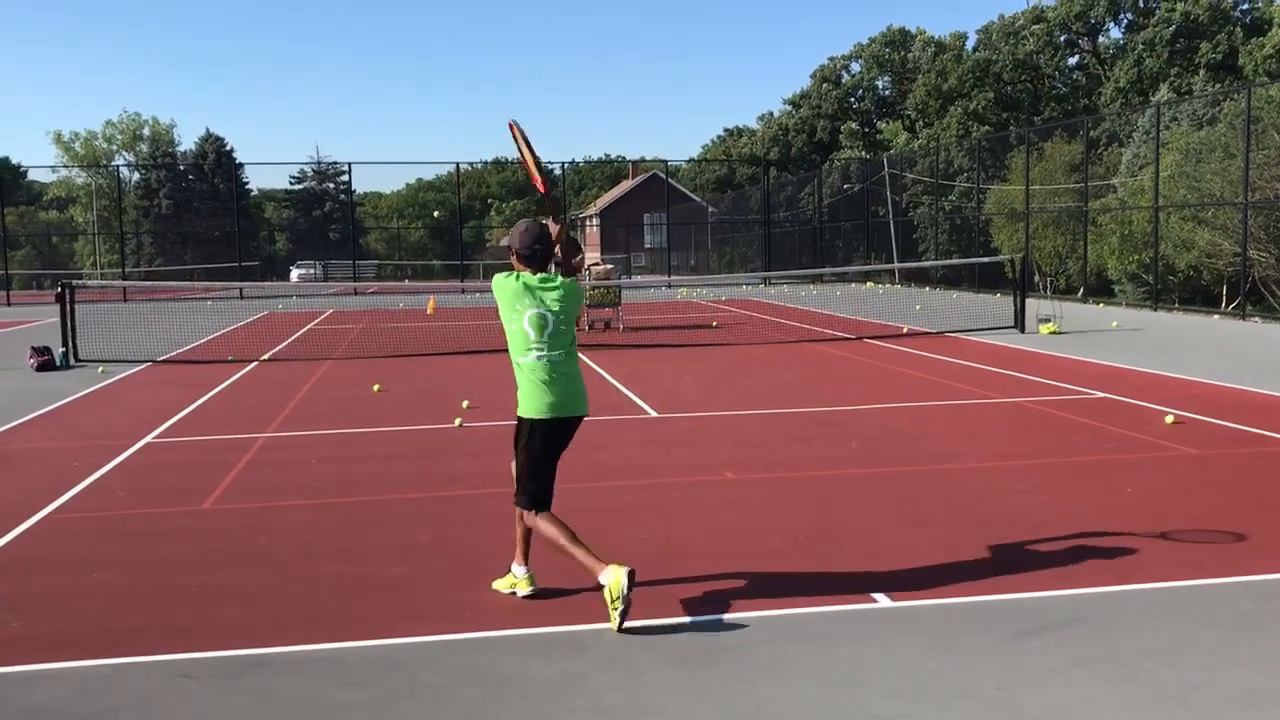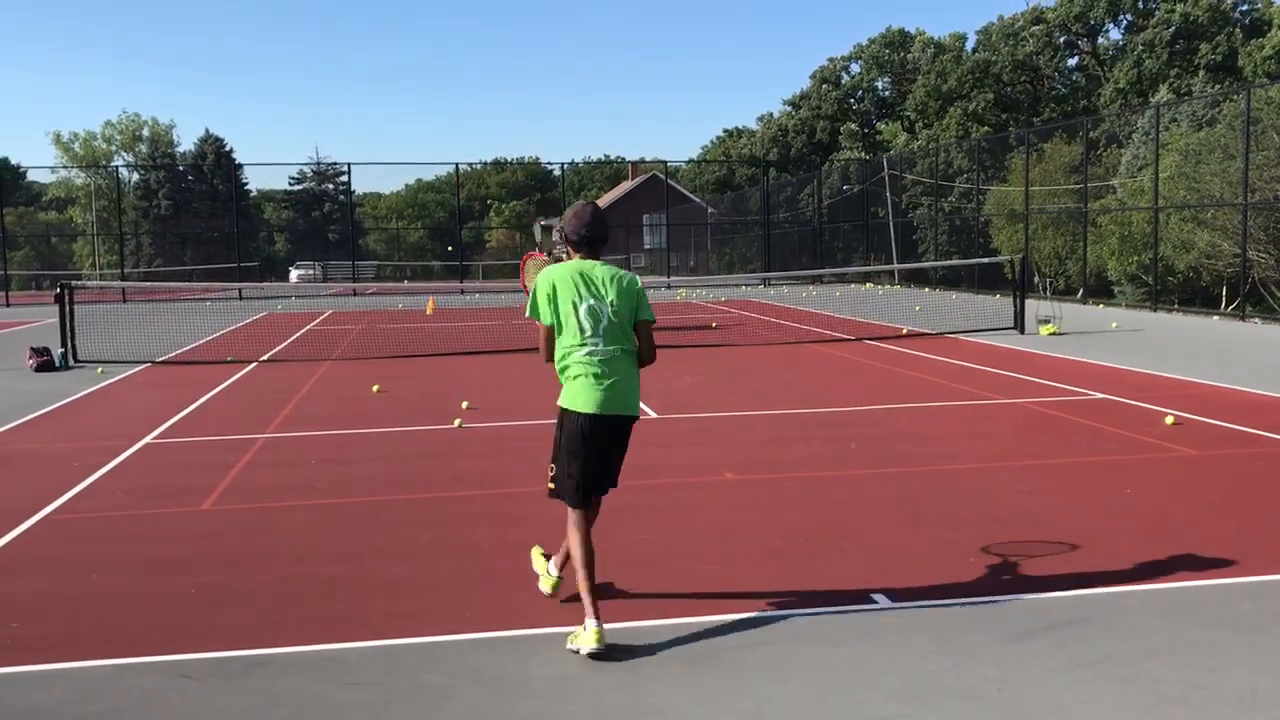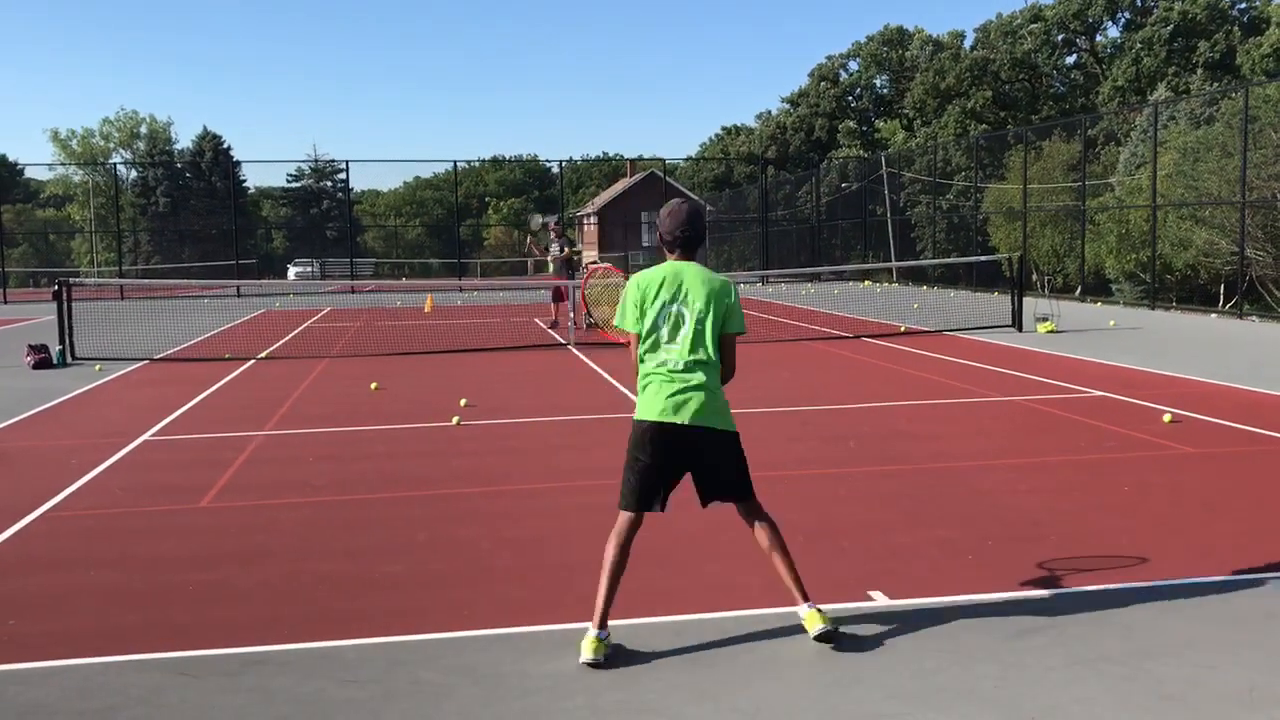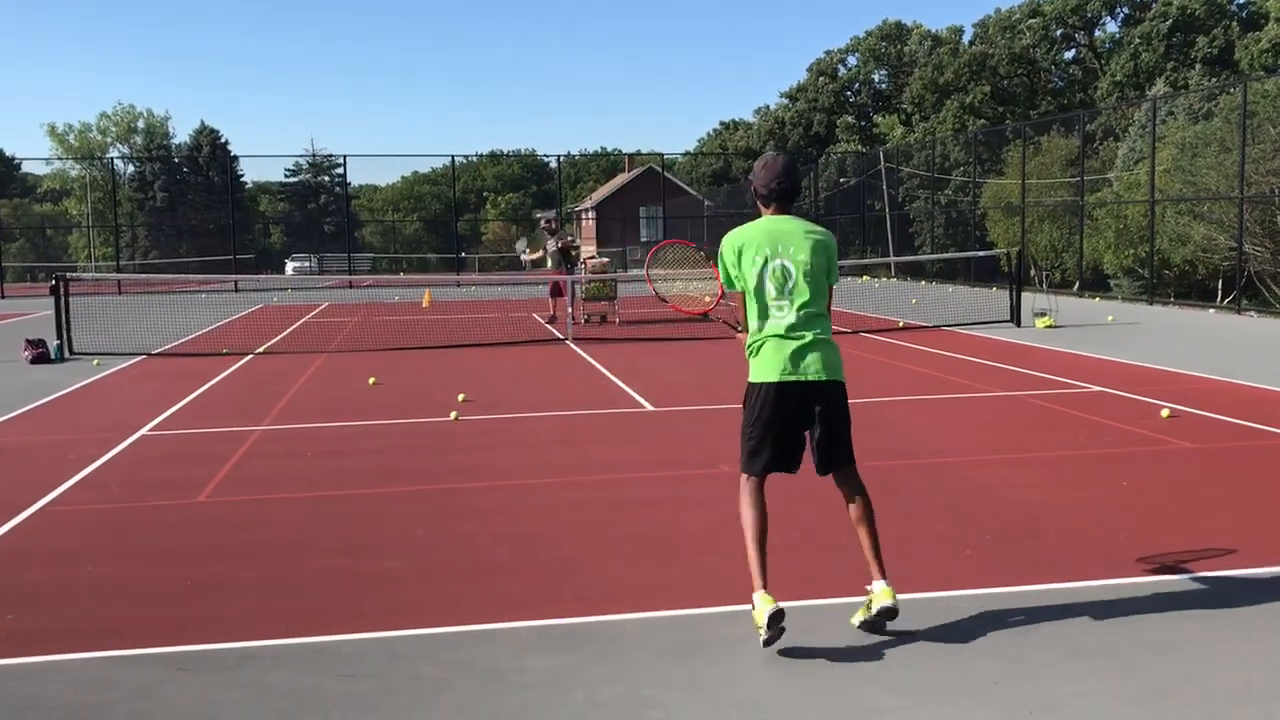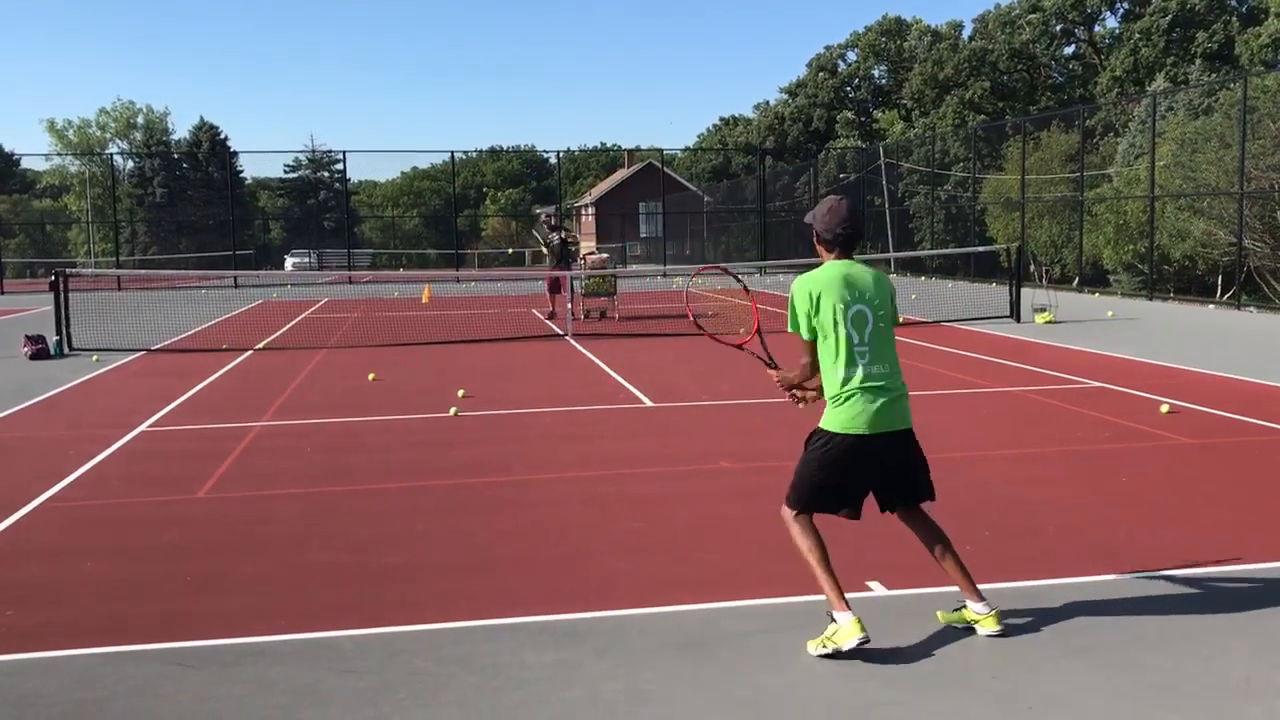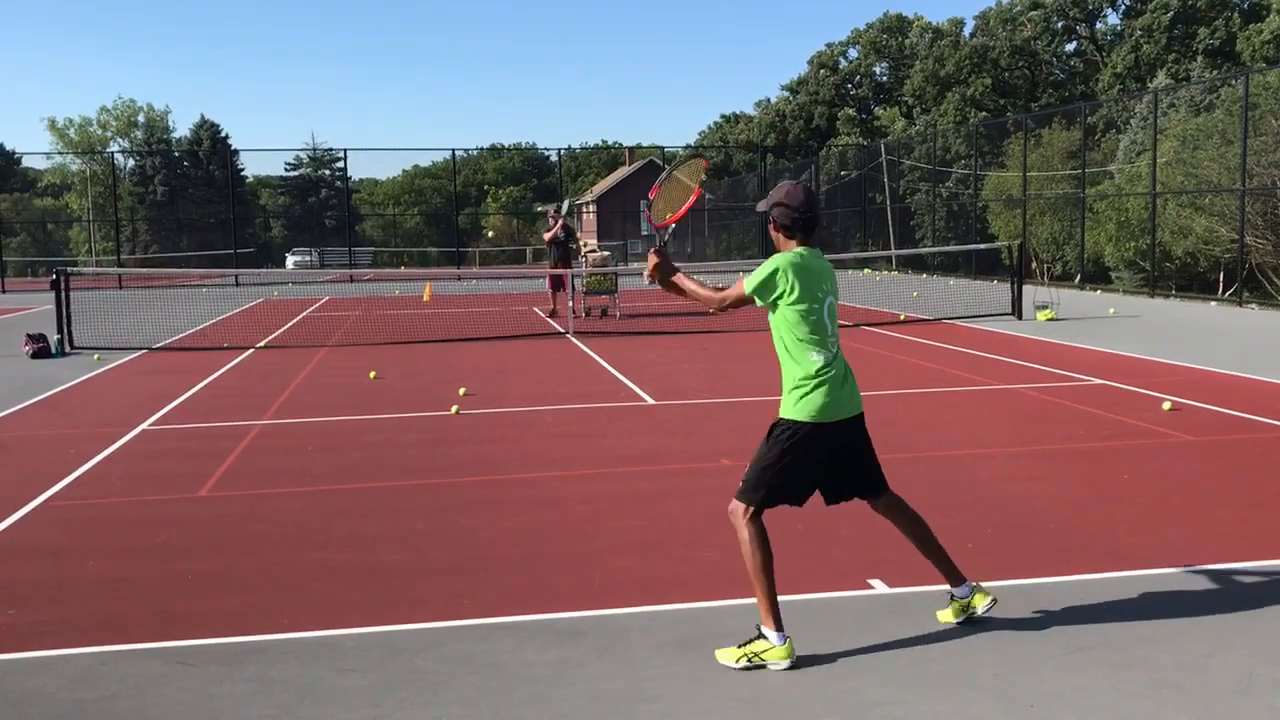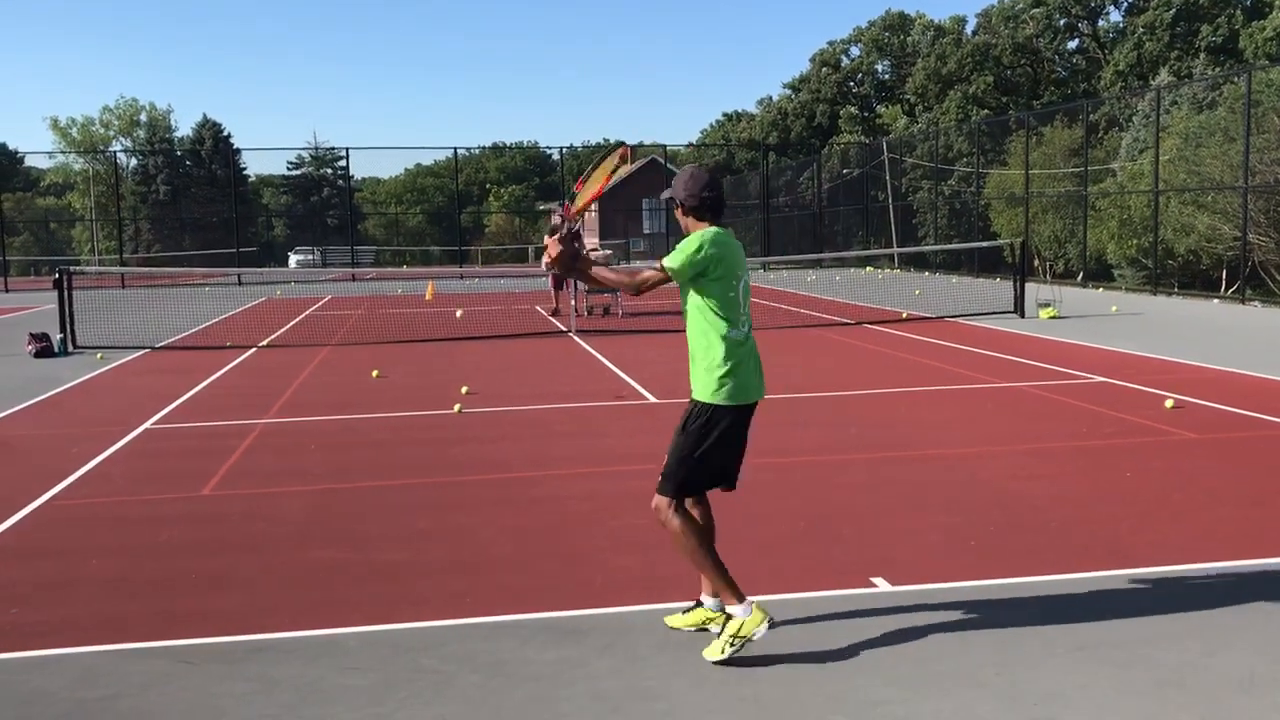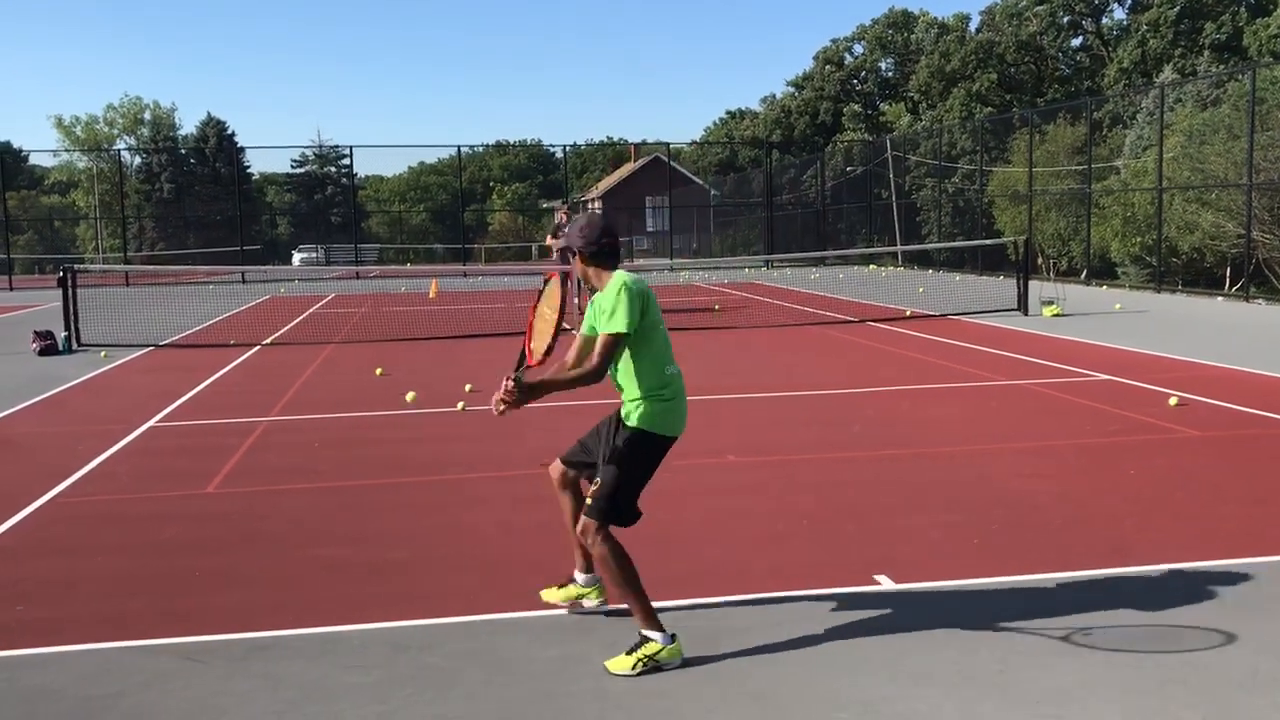
dt=0.3s
person 1, frame 1
left shoulder: (504, 285)
right shoulder: (570, 287)
left wrist: (549, 238)
right wrist: (558, 243)
left hip: (540, 407)
right hip: (573, 403)
left knee: (533, 511)
right knee: (521, 470)
left ankle: (610, 574)
right ankle: (520, 571)
person 1, frame 2
left shoulder: (551, 278)
right shoulder: (629, 282)
left elbow: (546, 352)
right elbow: (647, 353)
left hip: (582, 402)
right hip: (625, 404)
left knee: (577, 510)
right knee: (588, 494)
left ankle: (591, 625)
right ankle: (555, 568)
person 1, frame 3
left shoulder: (640, 284)
right shoulder: (723, 287)
left elbow: (636, 360)
right elbow: (728, 368)
left hip: (657, 416)
right hip: (713, 416)
left knee: (629, 520)
right knee: (752, 512)
left ankle: (596, 634)
right ankle: (809, 610)
person 1, frame 4
left shoulder: (735, 241)
right shoulder: (822, 239)
left elbow: (744, 309)
left hip: (770, 374)
right hip: (823, 370)
left knee: (752, 483)
right knee: (846, 477)
left ankle: (763, 600)
right ankle: (880, 589)
person 1, frame 5
left shoulder: (808, 285)
right shoulder: (883, 282)
left elbow: (808, 366)
left wrist: (786, 381)
left hip: (849, 424)
right hip: (896, 418)
left knee: (795, 513)
right knee: (913, 514)
left ankle: (845, 619)
right ankle: (979, 606)
person 1, frame 6
left shoulder: (782, 266)
right shoulder: (821, 266)
left elbow: (722, 301)
right elbow: (744, 304)
left wrist: (671, 274)
right wrist: (680, 281)
left hip: (806, 412)
right hip: (845, 406)
left knee: (743, 511)
right knee: (884, 500)
left ankle: (773, 638)
right ankle: (965, 592)
person 1, frame 7
left shoulder: (706, 243)
right shoulder: (721, 243)
left elbow: (638, 284)
right elbow: (643, 281)
left wrist: (573, 264)
right wrist: (580, 265)
left hip: (719, 392)
right hip: (733, 390)
left knee: (666, 503)
right knee: (690, 492)
left ankle: (740, 609)
right ankle: (713, 600)
person 1, frame 8
left shoulder: (623, 289)
right shoulder: (602, 297)
left elbow: (596, 369)
right elbow: (570, 363)
left wrist: (531, 391)
right wrist: (527, 388)
left hip: (651, 417)
right hip: (637, 411)
left knee: (591, 528)
right knee: (562, 473)
left ankle: (658, 639)
right ankle: (587, 580)
